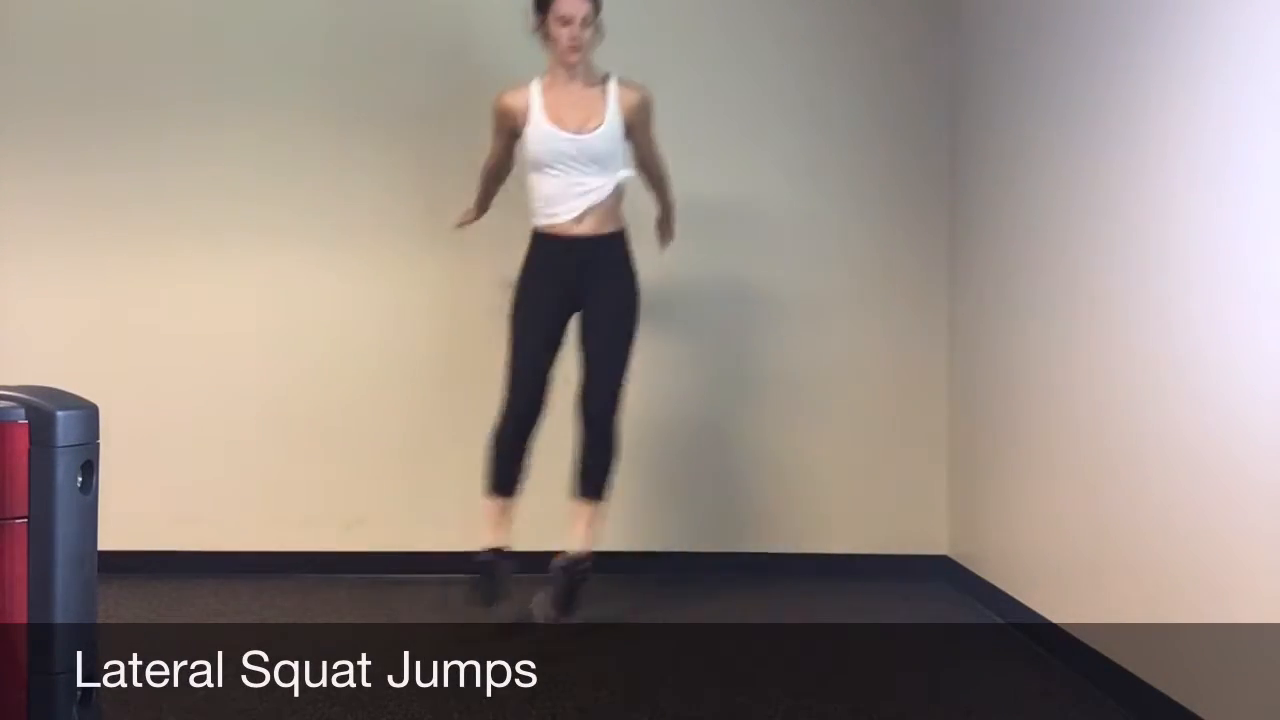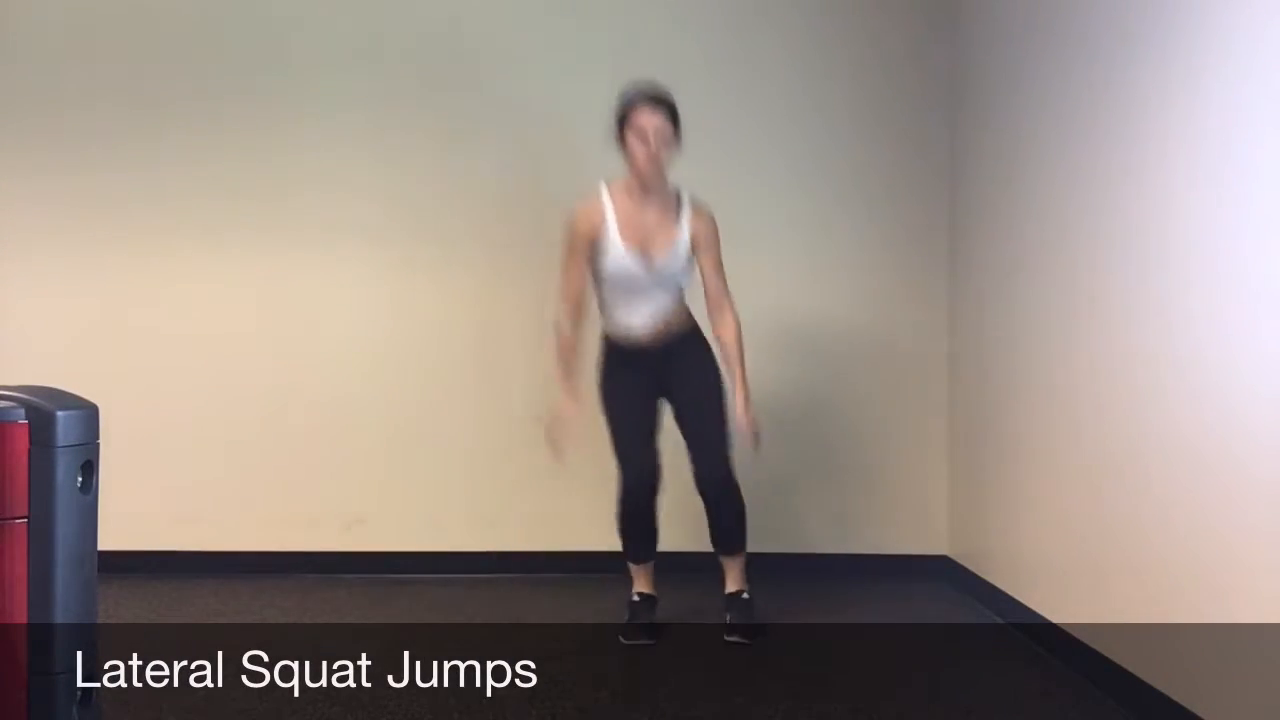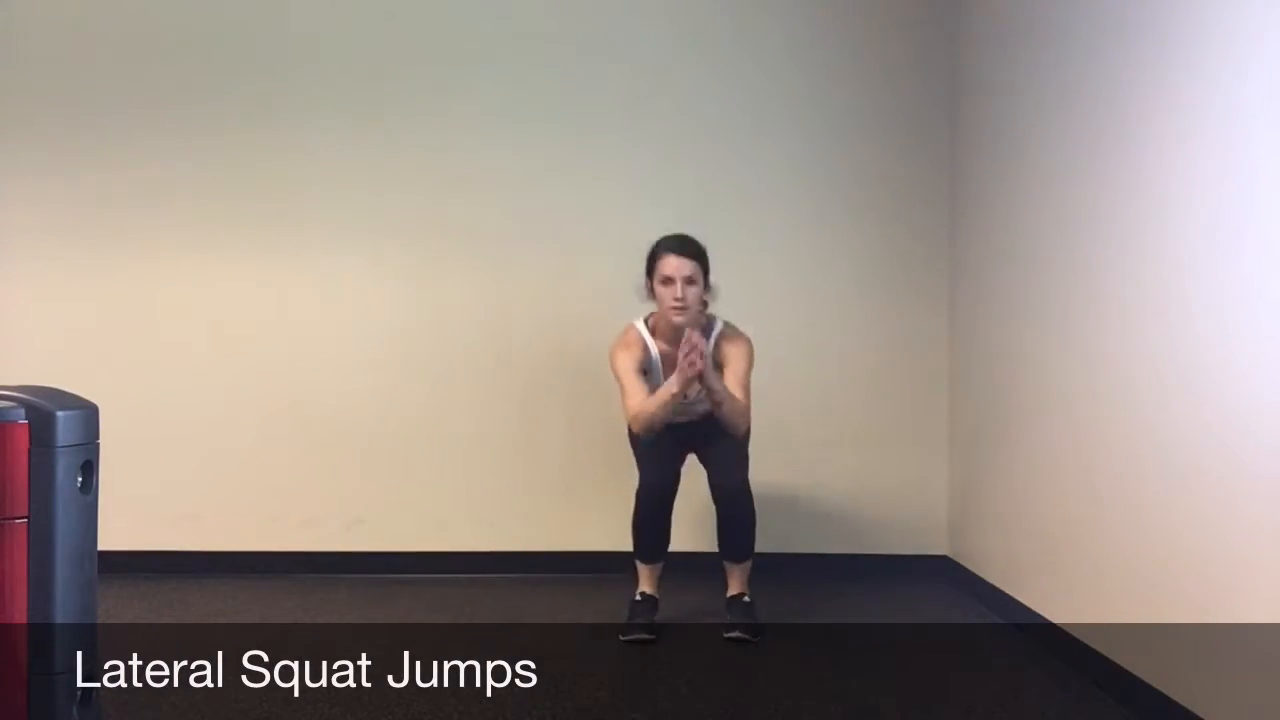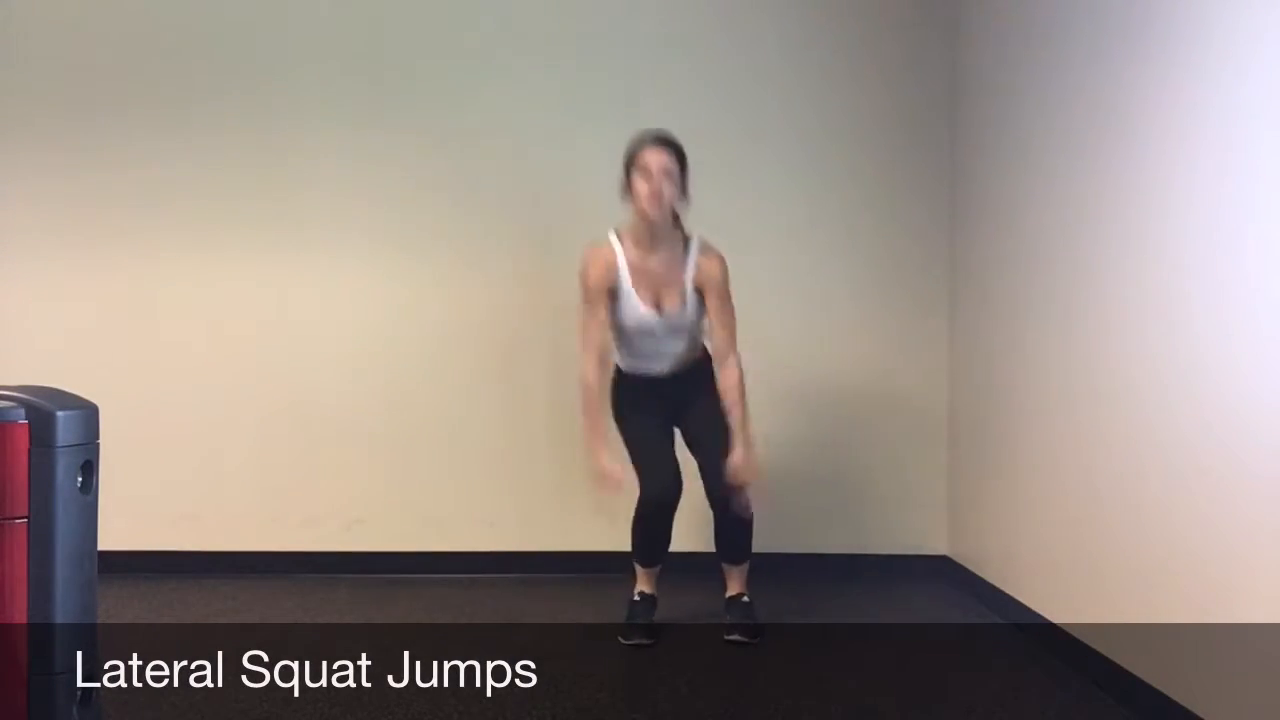
dt=0.3s
person 1, frame 1
left shoulder: (629, 100)
right shoulder: (517, 104)
left elbow: (650, 165)
right elbow: (497, 166)
left wrist: (665, 215)
right wrist: (477, 210)
left hip: (609, 263)
right hip: (546, 264)
left knee: (599, 408)
right knee: (521, 405)
left ankle: (576, 555)
right ankle: (494, 545)
person 1, frame 2
left shoulder: (696, 219)
right shoulder: (593, 215)
left elbow: (722, 309)
right elbow: (572, 309)
left wrist: (741, 392)
right wrist: (567, 390)
left hip: (685, 353)
right hip: (624, 362)
left knee: (715, 473)
right knee: (639, 476)
left ankle: (736, 591)
right ankle: (641, 594)
person 1, frame 3
left shoulder: (731, 342)
right shoulder: (631, 344)
left elbow: (741, 421)
right elbow: (639, 419)
left wrist: (709, 387)
right wrist: (678, 386)
left hip: (713, 425)
right hip: (660, 429)
left knee: (733, 487)
right knee: (656, 485)
left ankle: (738, 595)
right ankle: (645, 594)
person 1, frame 4
left shoulder: (707, 263)
right shoulder: (603, 260)
left elbow: (727, 357)
right elbow: (594, 359)
left wrist: (742, 442)
right wrist: (598, 444)
left hip: (695, 383)
right hip: (635, 389)
left knee: (728, 486)
right knee: (660, 487)
left ankle: (737, 595)
right ankle: (643, 593)
